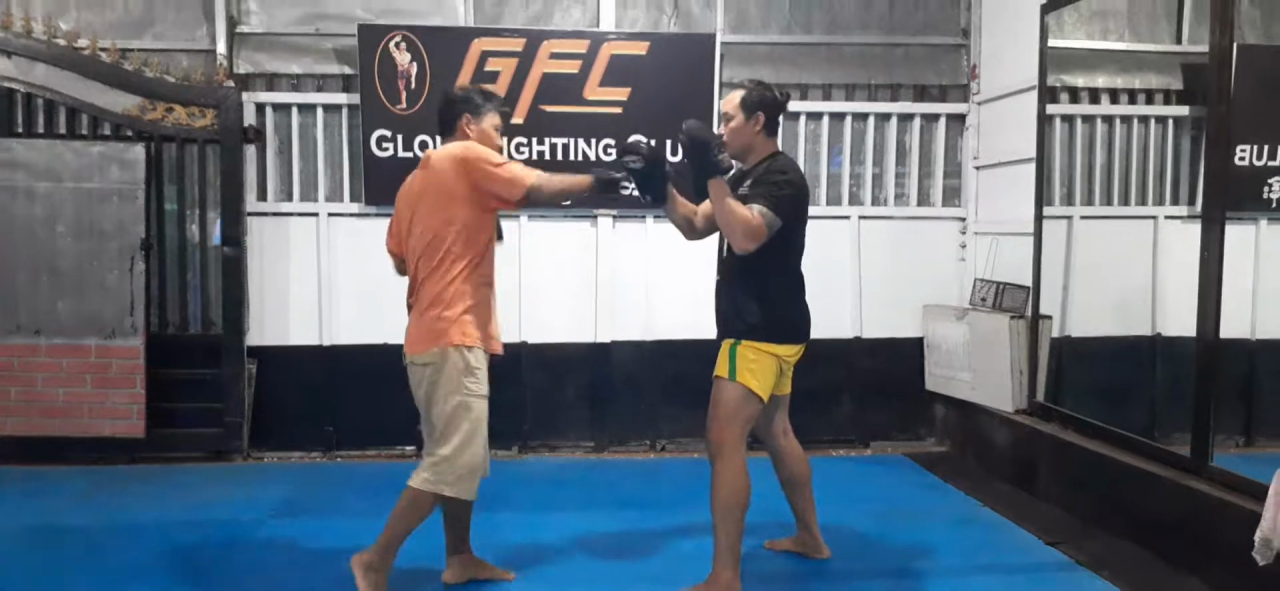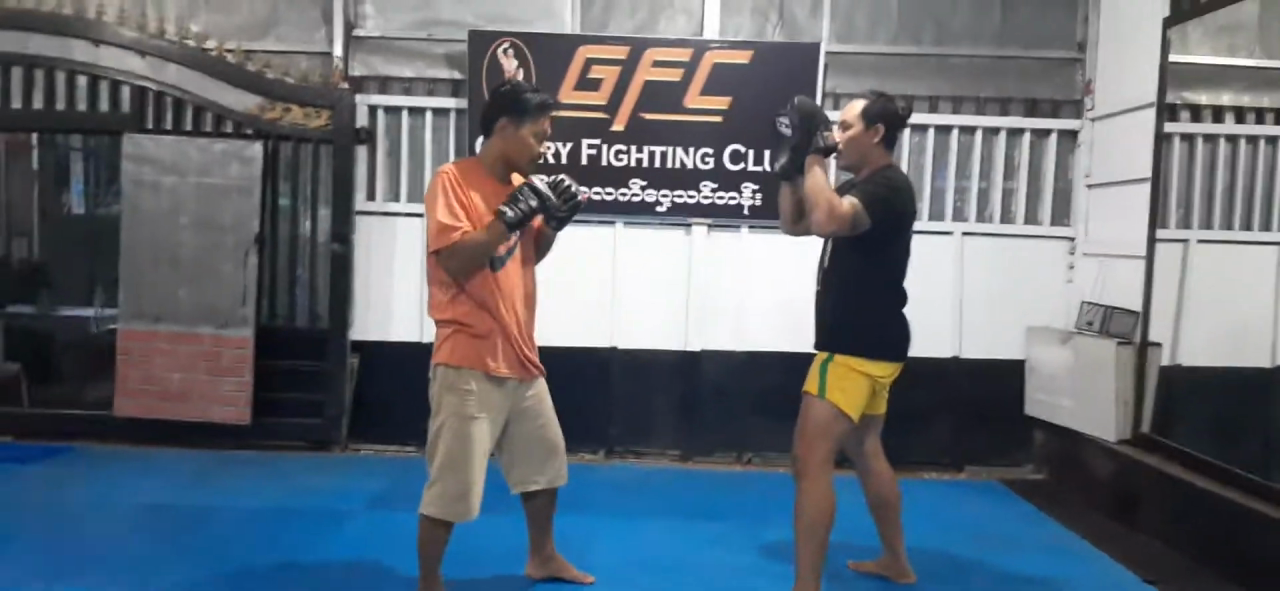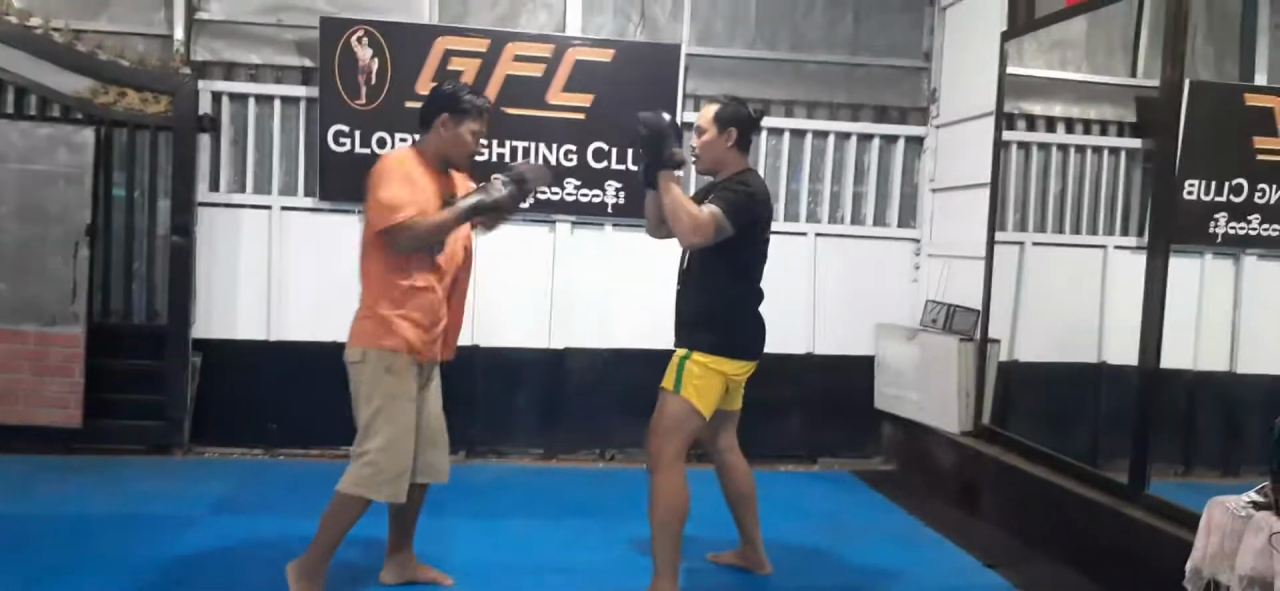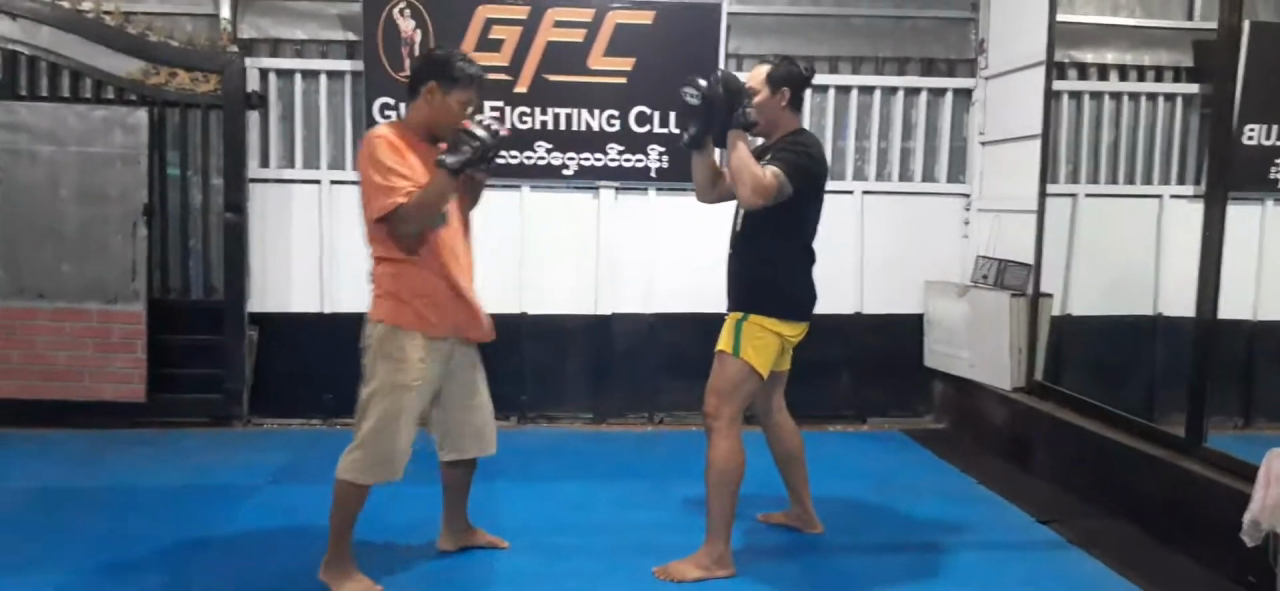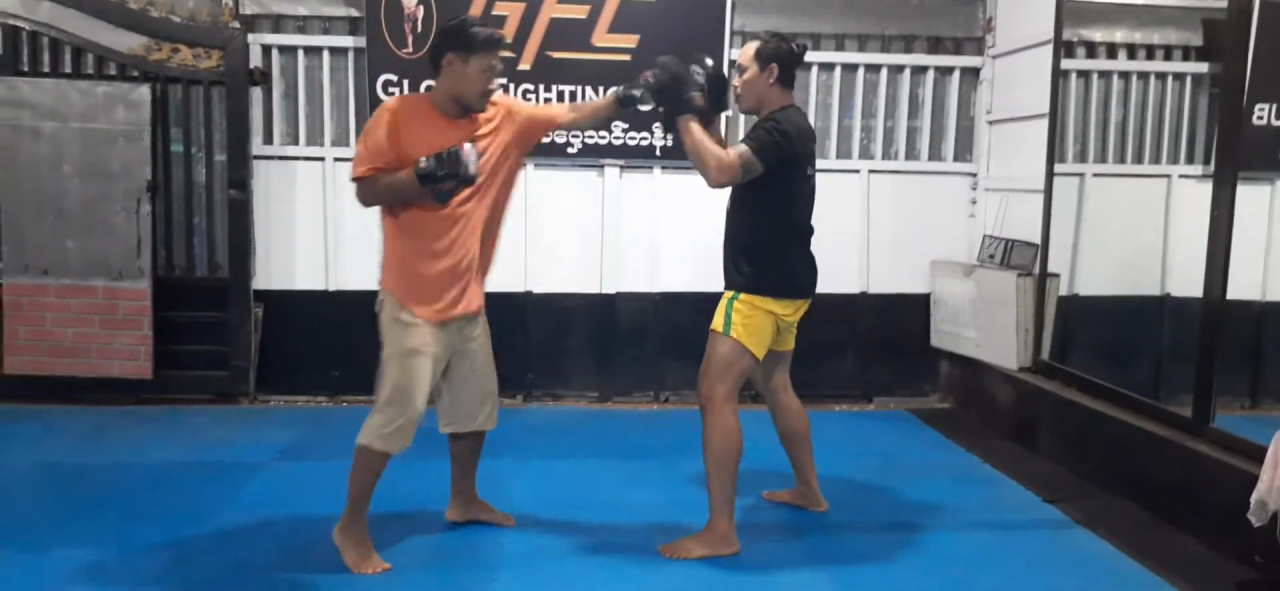
dt=0.7s
person 1, frame 1
left shoulder: (414, 181)
right shoulder: (470, 159)
left elbow: (401, 260)
right elbow: (546, 187)
right wrist: (597, 179)
left hip: (426, 338)
right hip: (454, 338)
left knee: (466, 454)
right knee: (454, 459)
person 1, frame 2
left shoulder: (518, 183)
right shoulder: (451, 180)
right elbow: (455, 261)
left wrist: (553, 220)
right wrist: (511, 214)
left hip: (520, 358)
right hip: (469, 363)
left knee: (544, 460)
right knee: (453, 480)
person 1, frame 3
left shoulder: (454, 179)
right shoulder: (398, 165)
left elbow: (487, 219)
right elbow: (405, 238)
left wrist: (518, 186)
right wrist: (471, 202)
left hip: (421, 345)
right hip: (386, 343)
left knee: (423, 458)
right knee: (379, 460)
person 1, frame 4
left shoulder: (437, 144)
right shoulder: (383, 144)
left elbow: (463, 205)
right elbow: (410, 225)
left wrist: (476, 162)
right wrist: (452, 163)
left hip: (451, 320)
right hip: (406, 324)
left knee: (469, 429)
right knee: (379, 441)
left ankle: (456, 527)
person 1, frame 5
left shoulder: (504, 114)
right shoulder: (395, 115)
left elbow: (569, 116)
right elbow: (368, 190)
left wrist: (620, 99)
right wrist: (428, 174)
left hip: (466, 295)
right hip: (410, 297)
left knee: (475, 400)
right knee: (396, 411)
left ankle: (464, 499)
right ankle: (351, 524)
person 2, frame 1
left shoulder: (780, 176)
right shoulder: (746, 177)
left elbow: (745, 238)
right elbow: (695, 226)
left wrist: (711, 175)
right wrist: (659, 186)
left hip: (764, 331)
right hip: (762, 328)
left knee: (724, 442)
right knee: (775, 431)
right ankle: (810, 538)
person 2, frame 2
left shoulder: (887, 188)
right shoulder: (861, 187)
left elbow: (825, 221)
right elbow: (795, 224)
left wrist: (813, 155)
right wrist: (791, 166)
left hip: (859, 348)
right hip: (866, 345)
left knee: (811, 459)
right knee: (865, 450)
person 2, frame 3
left shoulder: (745, 193)
right shoulder: (716, 191)
left elbow: (689, 231)
right elbow: (661, 226)
left wrist: (667, 170)
right wrist: (655, 170)
left hip: (715, 346)
right hip: (723, 342)
left knee: (664, 452)
right knee: (721, 445)
person 2, frame 4
left shoulder: (801, 151)
right shoulder: (770, 150)
left elbow: (752, 194)
right elbow: (711, 191)
left wrist: (734, 129)
right wrist: (703, 135)
left hip: (769, 306)
right hip: (770, 303)
left knee: (720, 414)
right knee: (769, 406)
left ankle: (716, 553)
right ankle: (803, 512)
person 2, frame 5
left shoulder: (781, 128)
right shoulder: (779, 127)
left elbow: (718, 172)
right elbow: (719, 171)
left wrist: (684, 112)
right wrist: (703, 115)
left hip: (763, 286)
right hip: (780, 281)
left knee: (715, 393)
right knee: (775, 385)
left ankle: (720, 531)
right ankle: (809, 490)
